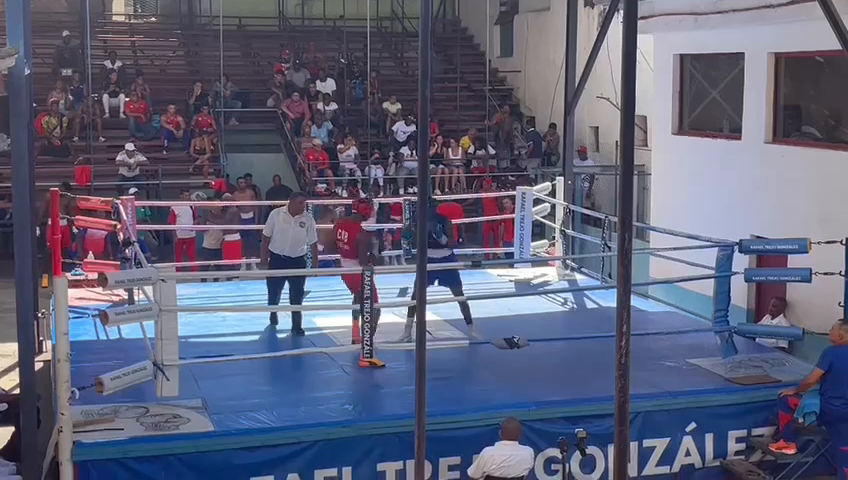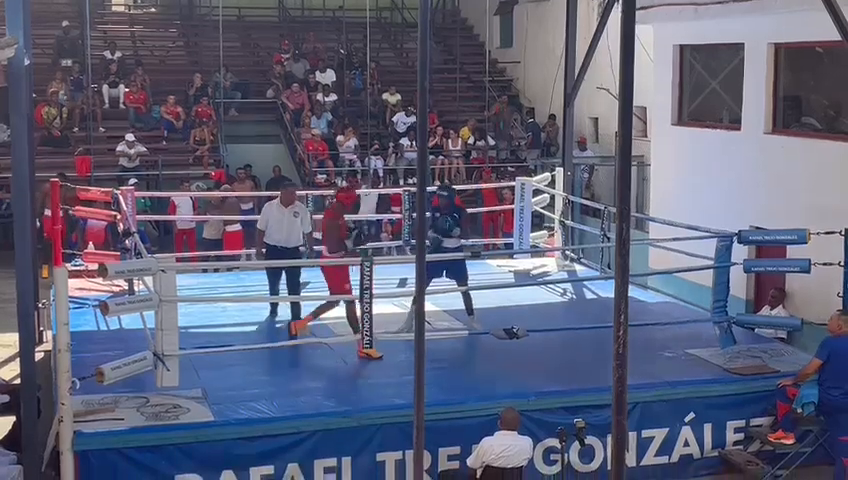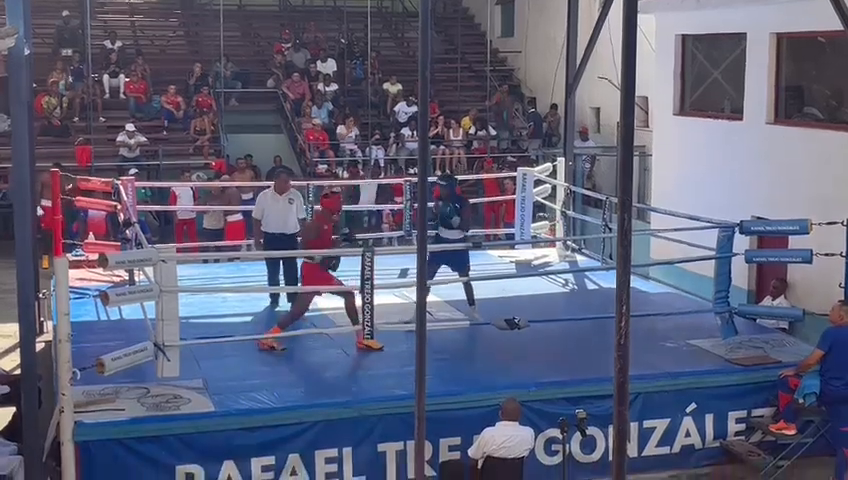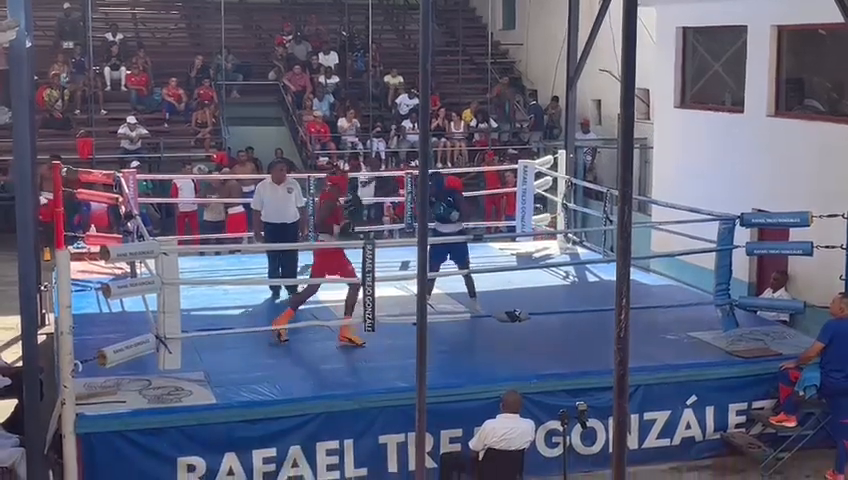
dt=0.2s
person 1, frame 1
left shoulder: (831, 352)
left elbow: (811, 380)
left wrist: (795, 390)
left hip: (827, 409)
left knee: (785, 399)
left ankle: (788, 443)
person 1, frame 2
left shoulder: (830, 342)
left elbow: (809, 371)
left wrist: (793, 380)
left hip: (826, 399)
left knee: (785, 390)
left ankle: (787, 433)
person 1, frame 3
left shoulder: (832, 333)
left elbow: (811, 361)
left wrist: (795, 370)
left hip: (828, 390)
left knee: (786, 380)
left ankle: (789, 423)
person 1, frame 4
left shoulder: (833, 325)
left elbow: (812, 354)
left wrist: (795, 363)
left hip: (828, 383)
left knee: (787, 372)
left ankle: (789, 416)
person 2, frame 1
left shoulder: (339, 224)
right shoulder: (361, 234)
right elbow: (366, 262)
right wrist: (372, 253)
left hip: (345, 272)
right hip: (360, 274)
left knee: (359, 298)
right knee: (374, 312)
left ankle: (357, 334)
right ankle: (365, 356)
person 2, frame 2
left shoulder: (333, 212)
right shoulder: (335, 221)
right elbow: (332, 249)
left wrist: (348, 235)
right wrist: (350, 242)
left hip: (330, 261)
right hip: (334, 263)
left knee: (335, 300)
right knee: (349, 302)
left ankle: (300, 324)
right ankle: (363, 346)
person 2, frame 3
left shoulder: (328, 222)
right shoulder: (317, 224)
left elbow: (327, 244)
right elbow: (303, 248)
right wrist: (321, 259)
left hip: (319, 268)
right hip: (313, 269)
person 2, frame 4
left shoulder: (329, 197)
right shoulder: (330, 201)
right elbow: (319, 226)
right wrist: (336, 229)
left hip: (329, 248)
right hip: (331, 249)
left knee: (311, 288)
right knee: (354, 284)
left ankle: (281, 321)
right ankle: (346, 331)
person 3, frame 1
left shoulder: (445, 221)
left elbow: (452, 243)
left wrist: (439, 235)
left hip: (446, 260)
right hip: (429, 260)
left knee: (459, 295)
right knee: (416, 295)
left ankle: (471, 329)
right ankle: (408, 331)
person 3, frame 2
left shoulder: (461, 212)
right shoulder: (435, 210)
left elbow: (465, 234)
right elbow: (429, 227)
left wrist: (453, 229)
right wrist: (432, 236)
left hip: (455, 252)
right hip: (437, 250)
left knee: (464, 287)
right knee: (422, 284)
left ankle: (472, 321)
right ankle: (409, 321)
person 3, frame 3
left shoulder: (463, 202)
right shoulder: (438, 199)
left elbow: (466, 228)
right elbow: (435, 215)
left wrist: (452, 217)
right wrist: (433, 215)
left hip: (458, 243)
right hip: (441, 240)
left knee: (465, 278)
right knee: (428, 275)
left ankle: (473, 311)
person 3, frame 4
left shoulder: (455, 195)
right shoulder: (431, 195)
left elbow: (466, 216)
left wrist: (450, 213)
left hip: (457, 235)
right hip: (439, 235)
left knee: (465, 270)
right knee: (432, 271)
left ankle: (474, 303)
person 4, frame 1
left shoulder: (308, 219)
right shoulder: (276, 214)
left elbow: (313, 243)
right elbow: (266, 236)
left wrist: (315, 262)
right wrist: (263, 255)
left hip: (297, 260)
right hip: (277, 258)
left knee: (297, 295)
right knee: (274, 289)
left ankle: (296, 326)
right ankle: (273, 312)
person 4, frame 2
left shoulder: (301, 209)
right shoulder: (269, 207)
left elbow: (307, 232)
right elbow: (261, 229)
left wrist: (311, 250)
right wrist: (259, 249)
left hip: (293, 251)
right hip: (273, 250)
left knee: (294, 285)
right knee: (273, 283)
left ankle: (296, 315)
right ankle: (273, 307)
person 4, frame 3
left shoulder: (296, 195)
right shoulder: (264, 196)
left elbow: (301, 218)
right elbow: (257, 219)
right wrist: (257, 239)
left hip: (290, 238)
right hip: (270, 238)
left knee: (291, 271)
right knee: (272, 272)
left ankle: (294, 300)
right ankle: (274, 298)
person 4, frame 4
left shoulder: (293, 184)
right shoulder: (262, 187)
left elbow: (300, 206)
right elbow: (256, 210)
left wrist: (304, 225)
right wrist: (256, 230)
left hip: (291, 226)
right hip: (271, 227)
left knee: (291, 259)
right knee: (273, 260)
left ankle: (292, 288)
right ankle: (275, 289)
